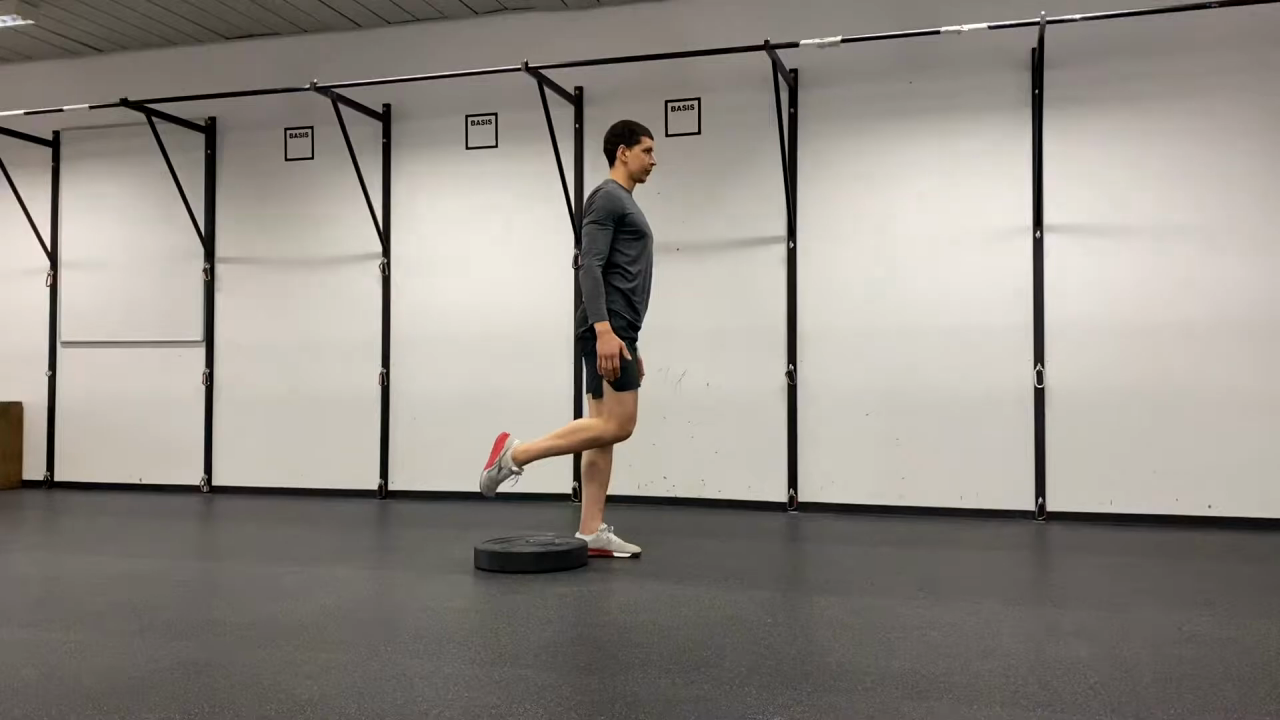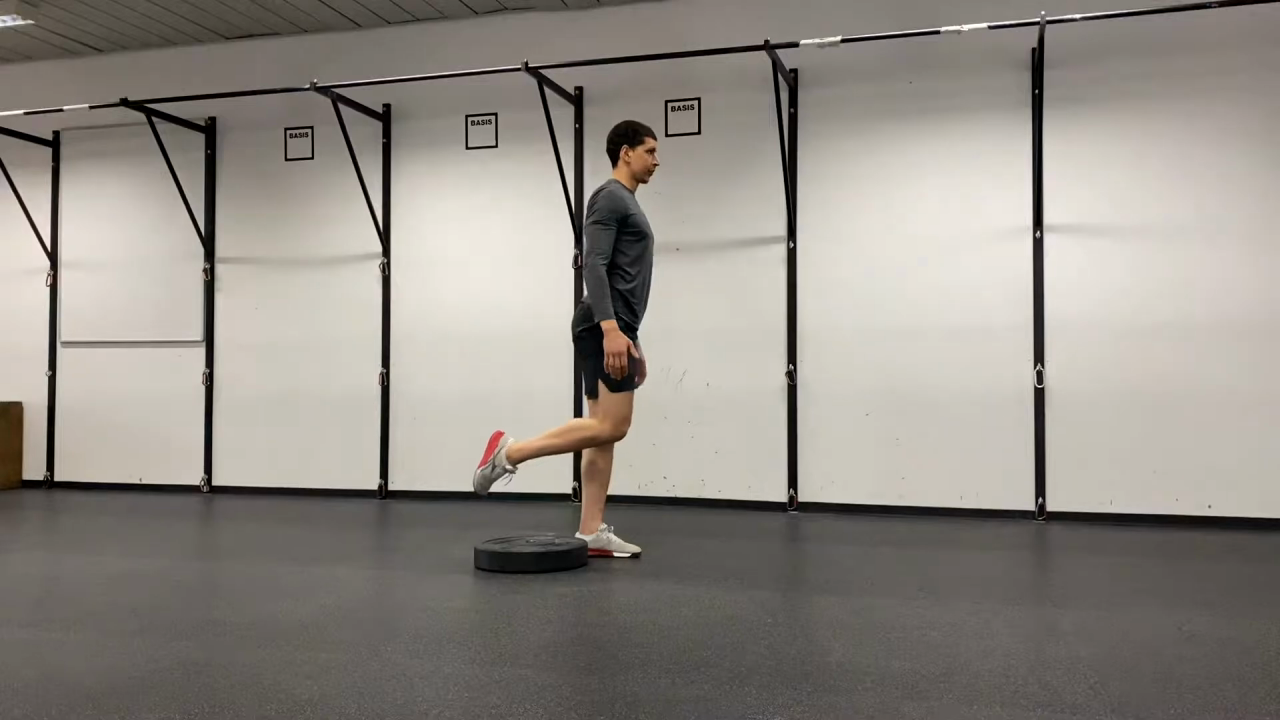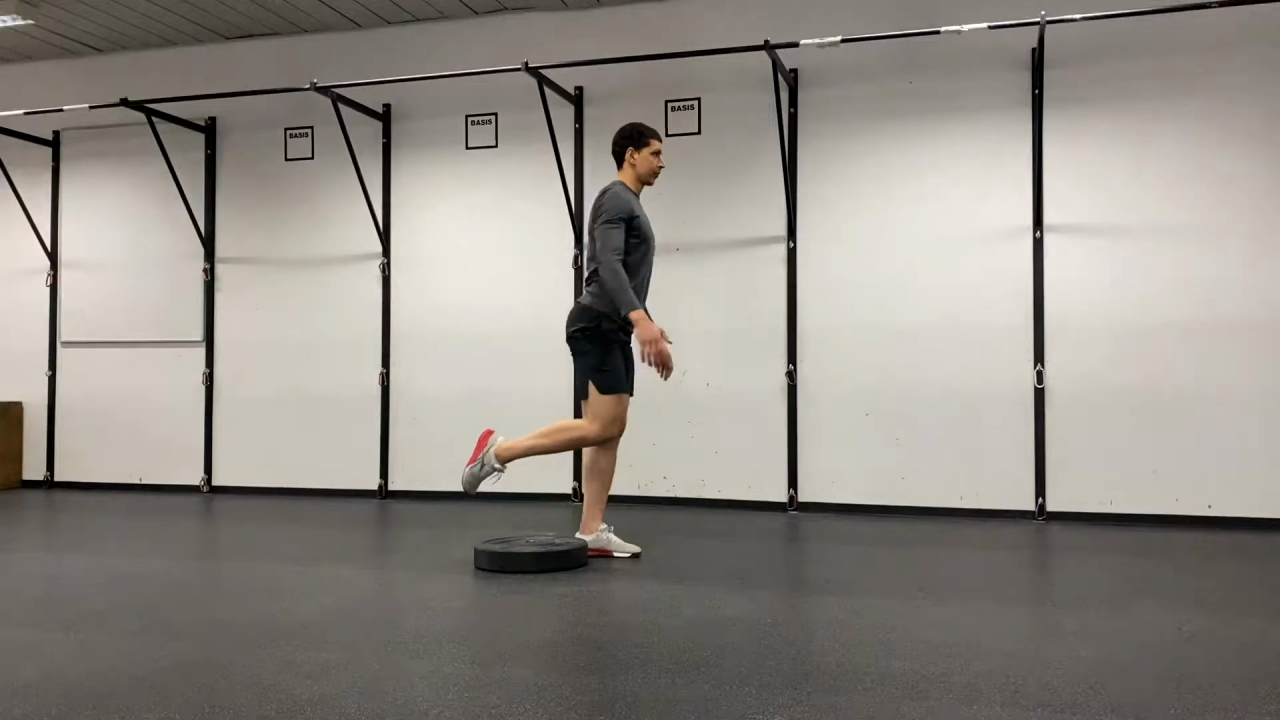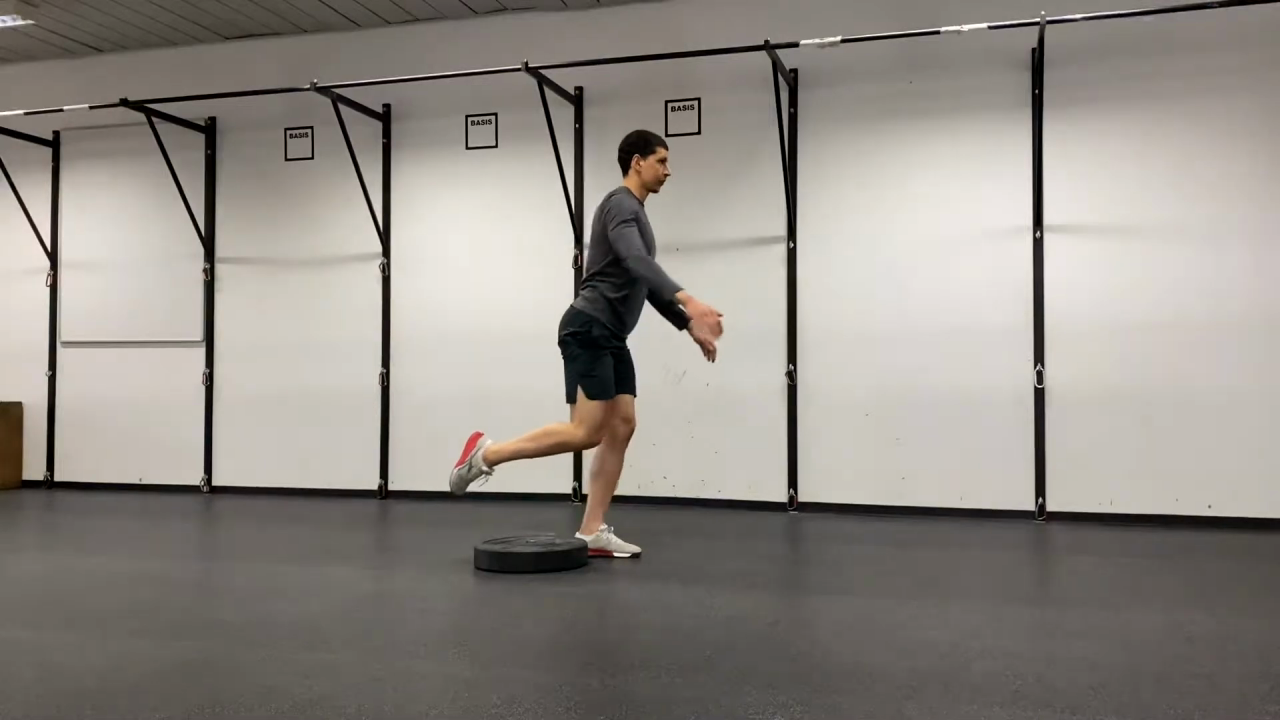
dt=0.2s
person 1, frame 1
left shoulder: (624, 205)
right shoulder: (607, 198)
right elbow: (591, 267)
left wrist: (629, 345)
right wrist: (604, 329)
left hip: (617, 329)
right hip: (606, 328)
left knee: (606, 429)
right knee: (616, 426)
left ankle: (592, 533)
right ankle: (516, 453)
person 1, frame 2
left shoulder: (626, 204)
right shoulder: (610, 198)
right elbow: (594, 267)
left wrist: (631, 343)
right wrist: (611, 328)
left hip: (614, 329)
right hip: (603, 327)
left knee: (604, 430)
right knee: (611, 426)
left ankle: (592, 532)
right ankle: (510, 452)
person 1, frame 3
left shoulder: (629, 206)
right shoulder: (616, 199)
right elbow: (608, 265)
left wrist: (648, 333)
right wrist: (640, 319)
left hip: (611, 330)
right hip: (599, 326)
left knee: (610, 430)
right knee: (601, 427)
left ankle: (592, 532)
right ankle: (500, 451)
person 1, frame 4
left shoulder: (632, 212)
right shoulder: (620, 205)
left elbow: (642, 280)
right elbow: (635, 261)
left wrist: (690, 324)
right wrist: (688, 299)
left hip: (609, 335)
right hip: (589, 329)
left knee: (621, 428)
right knee: (585, 432)
left ankle: (592, 532)
right ankle: (488, 454)
